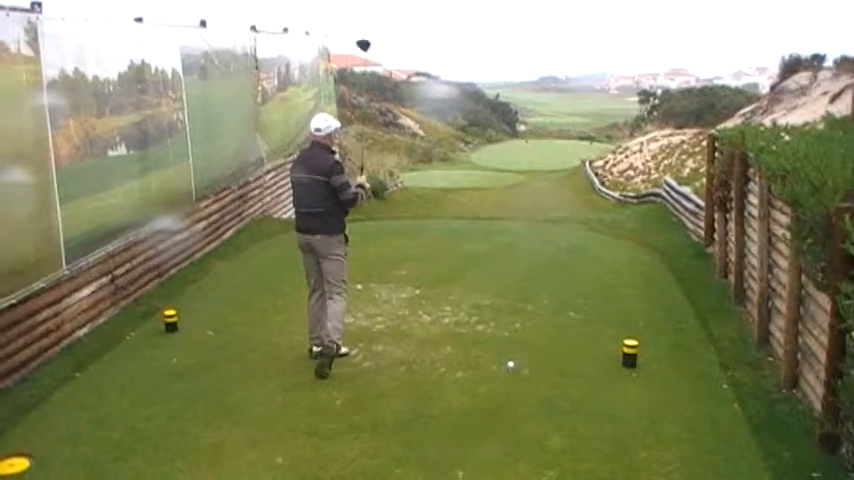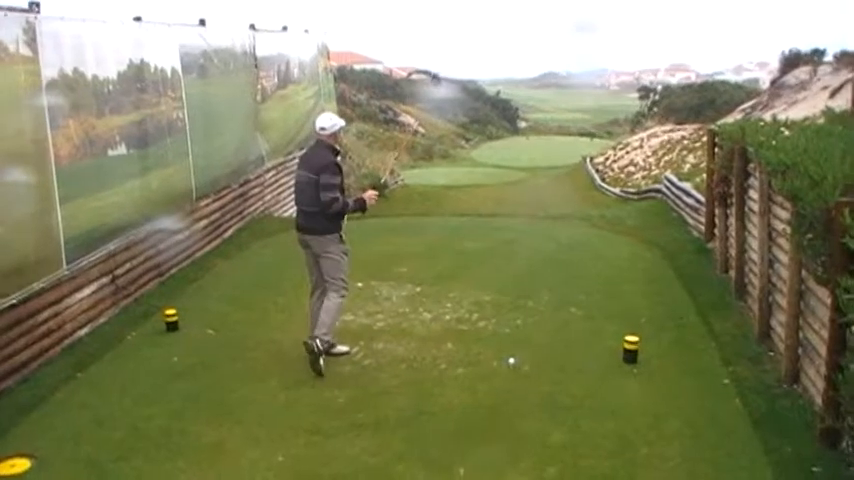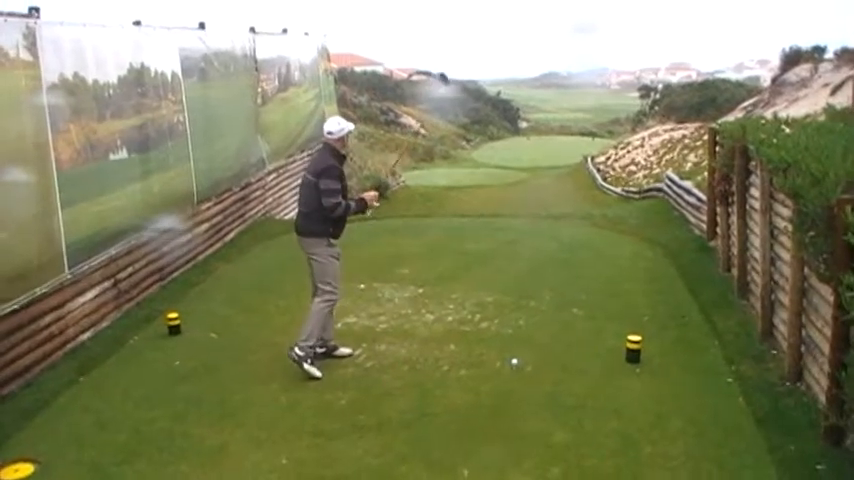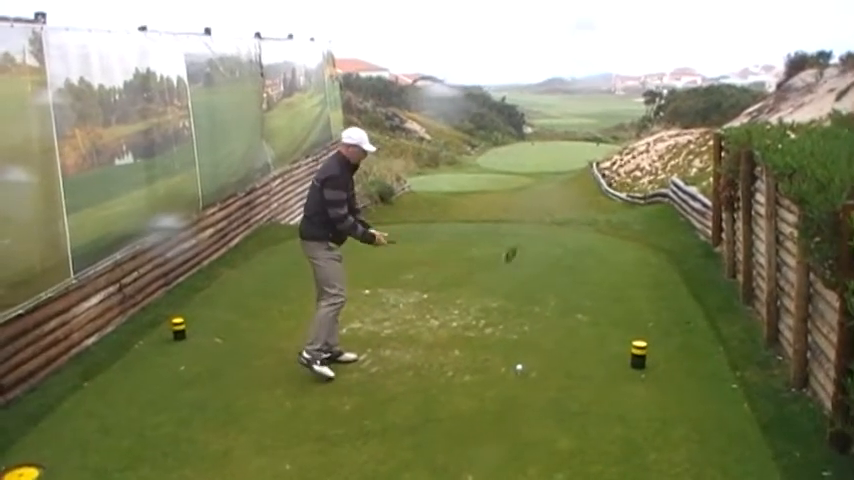
dt=0.5s
person 1, frame 1
left shoulder: (298, 162)
right shoulder: (330, 164)
right elbow: (351, 199)
left wrist: (345, 185)
right wrist: (361, 187)
left hip: (304, 233)
right hip: (329, 235)
left knee: (316, 290)
right knee: (337, 292)
left ankle: (317, 344)
right ankle: (330, 344)
person 1, frame 2
left shoulder: (306, 157)
right shoulder: (328, 162)
right elbow: (332, 203)
right wrist: (361, 202)
left hip: (305, 231)
right hip: (325, 234)
left knee: (319, 288)
right knee: (337, 288)
left ankle: (322, 341)
right ankle: (318, 341)
person 1, frame 3
left shoulder: (322, 159)
right shoulder: (330, 166)
right elbow: (334, 208)
left wrist: (359, 202)
right wrist: (362, 203)
left hip: (312, 232)
right hip: (320, 236)
left knee: (323, 291)
right knee: (328, 293)
left ankle: (324, 343)
right ankle: (303, 349)
person 1, frame 4
left shoulder: (341, 169)
right shoulder: (335, 174)
left elbow: (348, 210)
right elbow: (339, 218)
left wrist: (367, 229)
right wrist: (367, 237)
left hip: (323, 239)
right hip: (320, 241)
left knee: (327, 296)
right knee: (335, 296)
left ankle: (329, 349)
right ankle: (312, 353)
